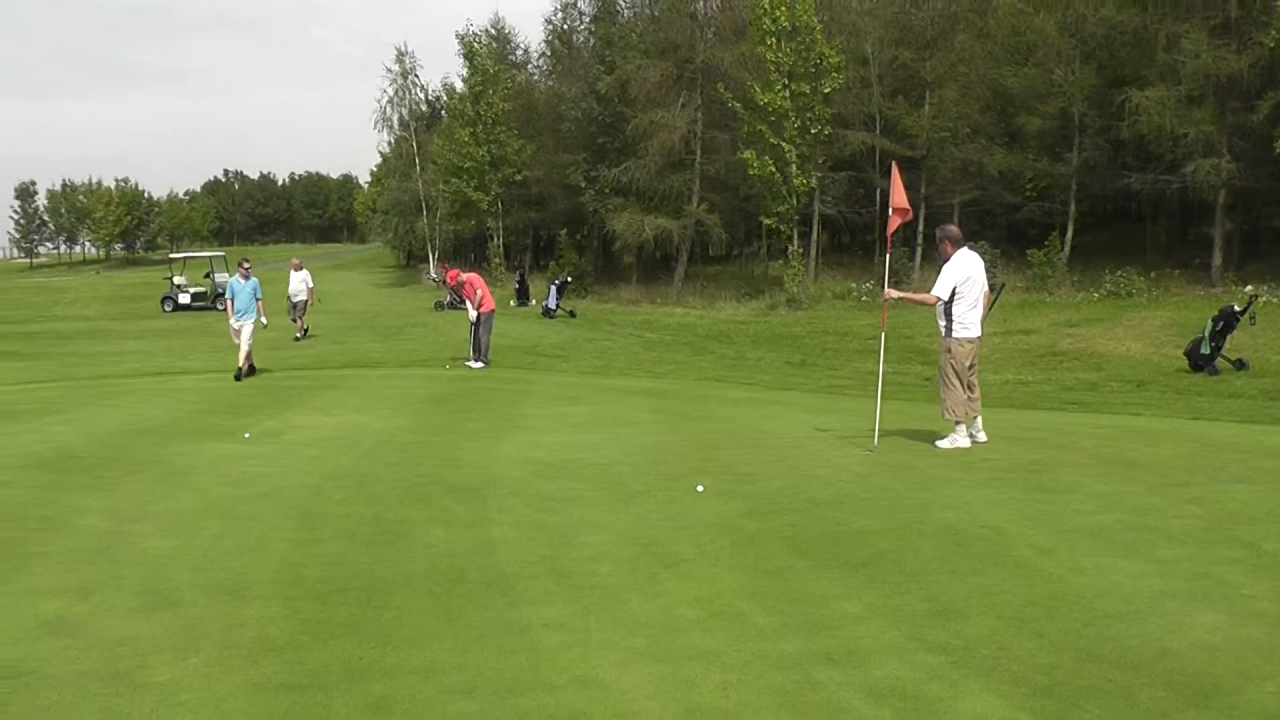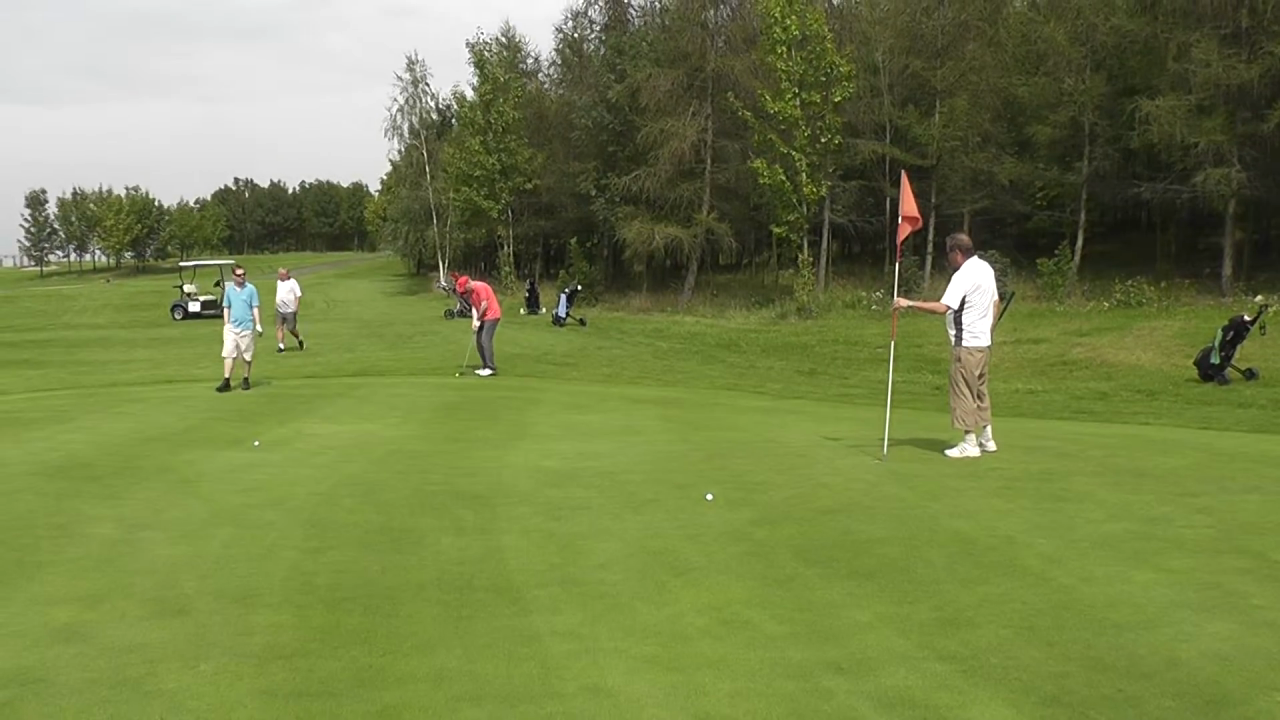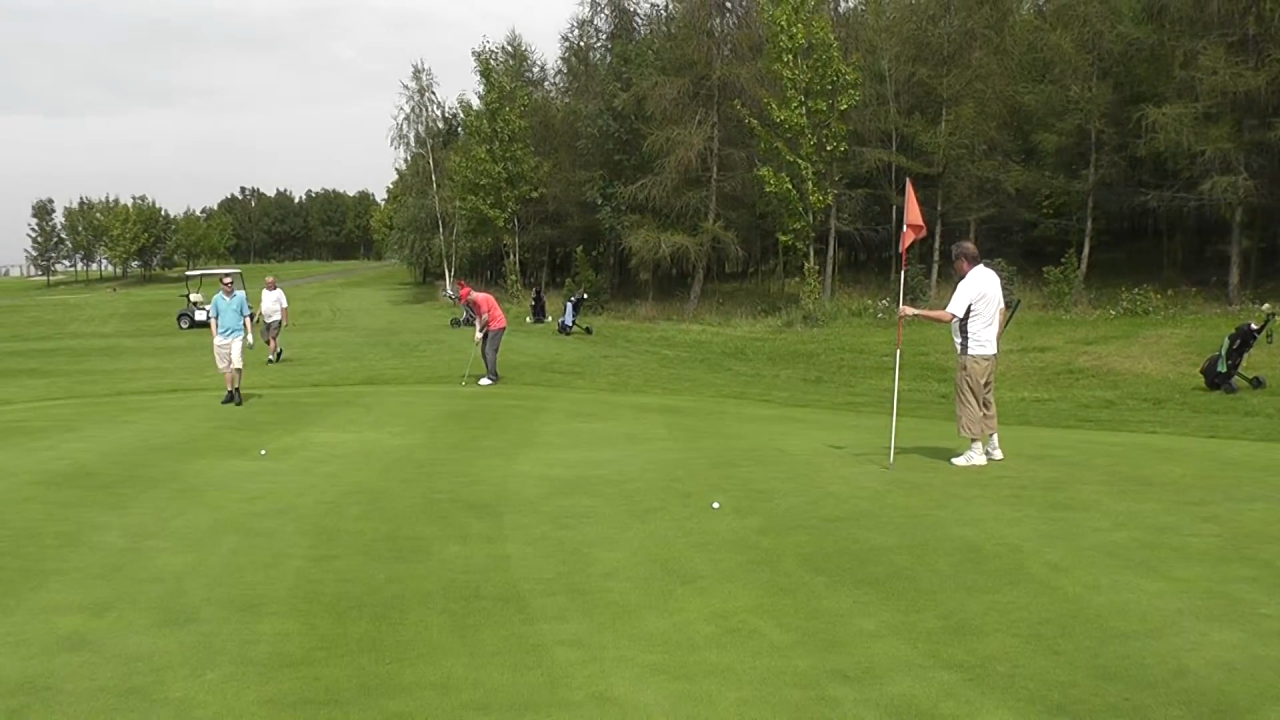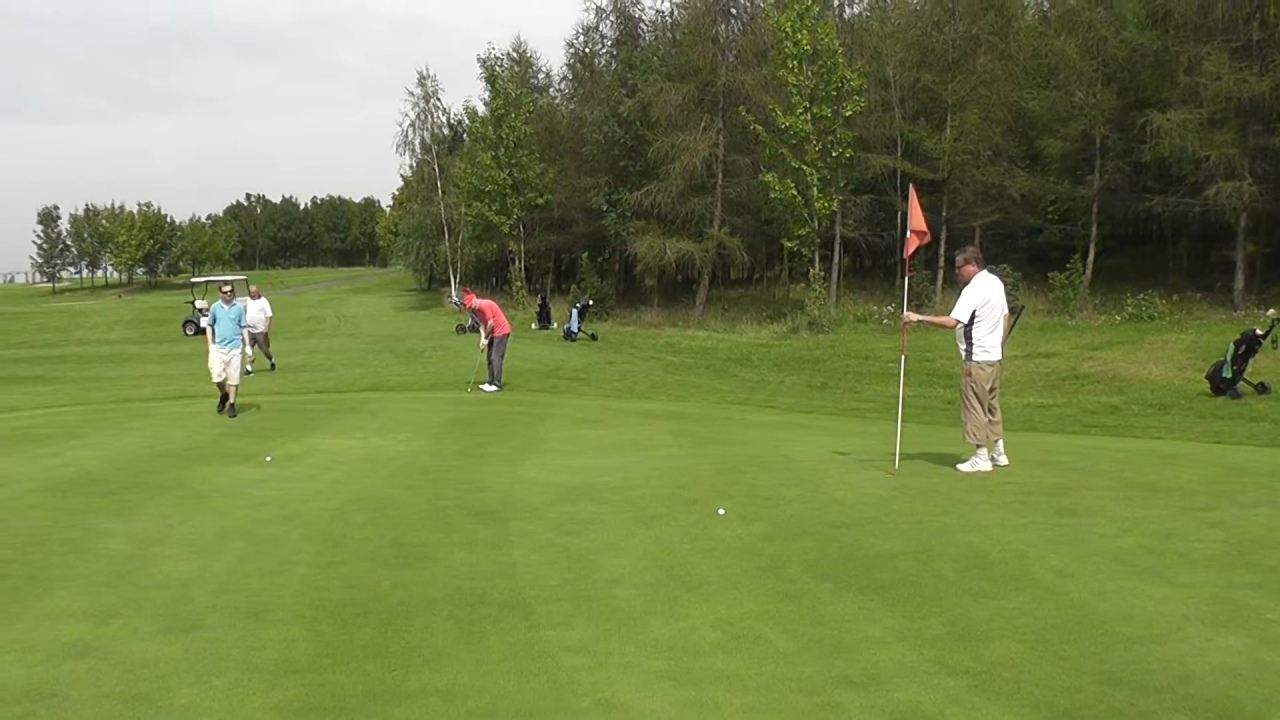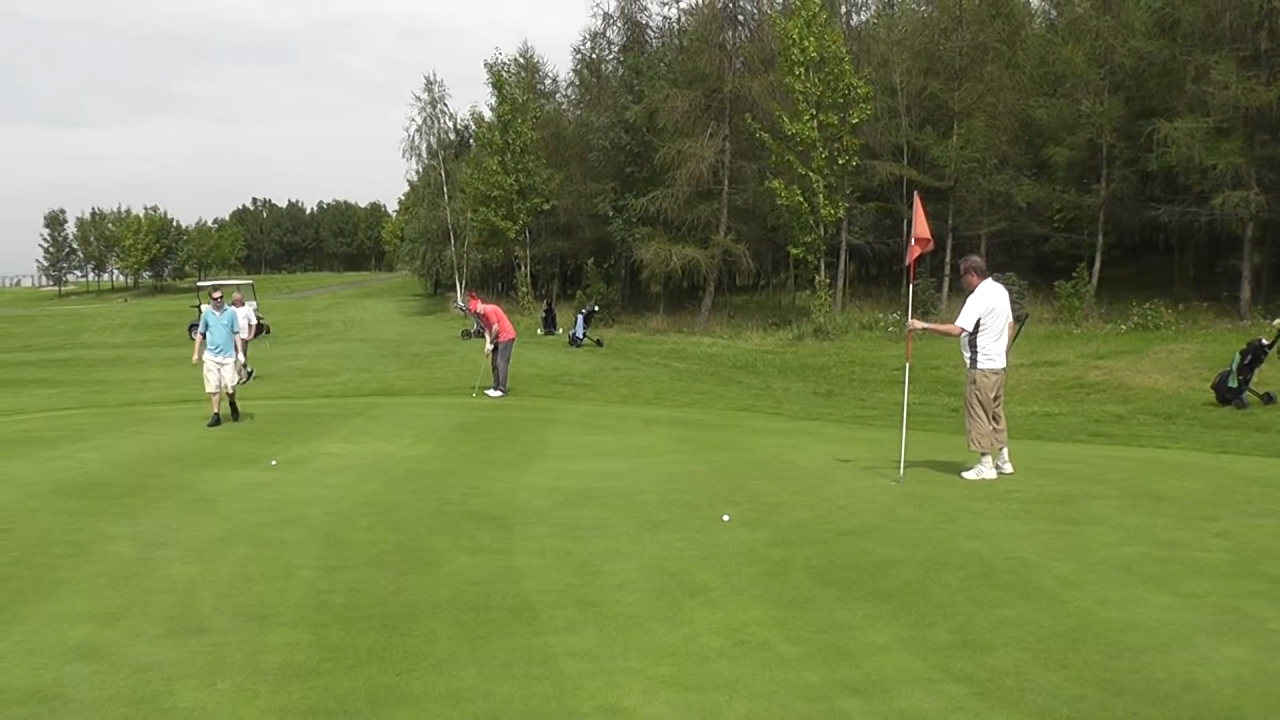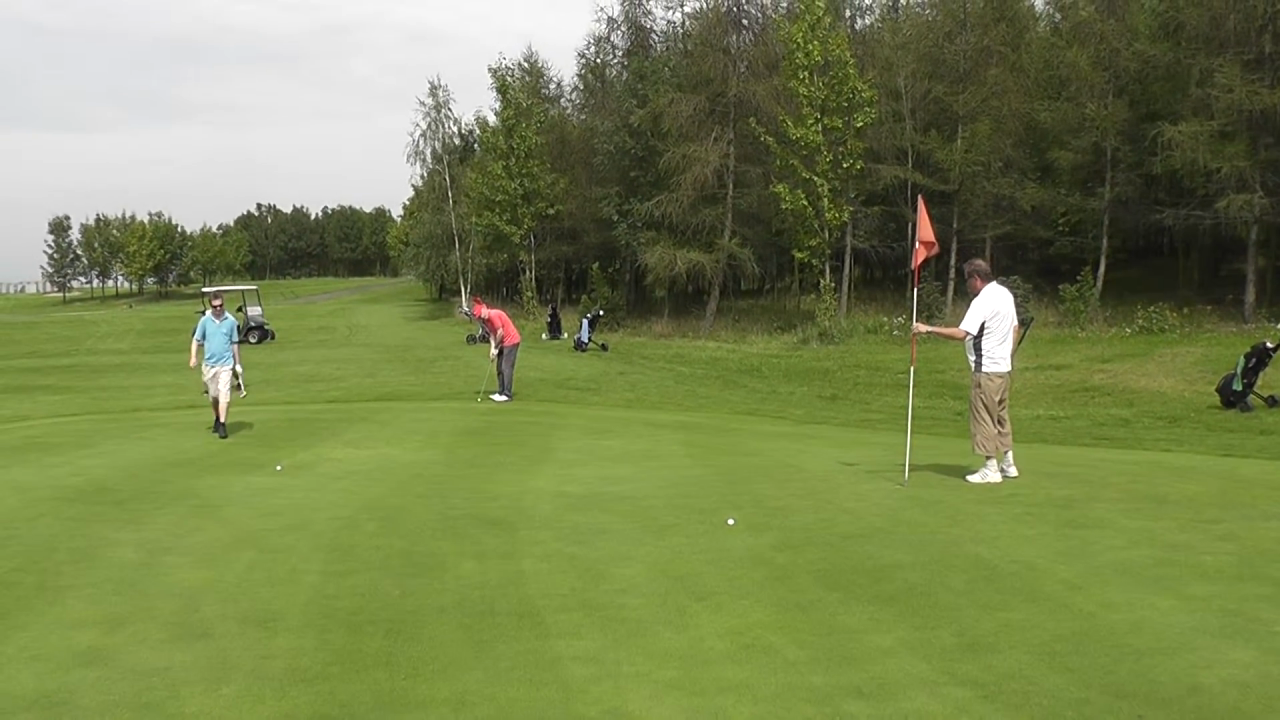
dt=0.5s
person 1, frame 1
left shoulder: (954, 266)
right shoulder: (975, 259)
left elbow: (932, 299)
right elbow: (985, 293)
left wrist: (900, 295)
left hip: (956, 335)
right hip: (973, 332)
left knee: (953, 383)
right knee: (970, 381)
left ankle: (960, 434)
right ankle: (977, 429)
person 1, frame 2
left shoulder: (964, 276)
right shoulder: (985, 268)
left elbow: (942, 307)
right elbow: (995, 302)
left wrist: (910, 304)
left hip: (966, 344)
right hip: (983, 341)
left knee: (963, 392)
right knee: (980, 391)
left ankle: (970, 443)
right ankle: (986, 438)
person 1, frame 3
left shoulder: (969, 284)
right shoulder: (992, 276)
left elbow: (948, 316)
right elbow: (1001, 310)
left wrist: (915, 312)
left hip: (972, 352)
right hip: (989, 349)
left knee: (969, 400)
right knee: (986, 398)
left ankle: (976, 451)
right ankle: (993, 446)
person 1, frame 4
left shoulder: (974, 289)
right shoulder: (995, 282)
left elbow: (952, 322)
right elbow: (1005, 316)
left wrist: (920, 318)
left hip: (977, 358)
right hip: (993, 356)
left knee: (974, 406)
right knee: (991, 405)
left ankle: (982, 457)
right ankle: (998, 452)
person 1, frame 5
left shoulder: (979, 298)
right shoulder: (1000, 290)
left elbow: (956, 330)
right elbow: (1009, 324)
left wrist: (924, 326)
left hip: (981, 366)
right hip: (998, 363)
left knee: (979, 415)
right knee: (996, 412)
left ankle: (986, 465)
right ankle: (1003, 460)
person 1, frame 6
left shoulder: (983, 301)
right shoulder: (1005, 294)
left elbow: (961, 333)
right elbow: (1014, 328)
left wrist: (929, 329)
left hip: (986, 369)
right hip: (1003, 367)
left knee: (984, 418)
right knee: (1000, 416)
left ankle: (991, 469)
right ankle: (1007, 463)
